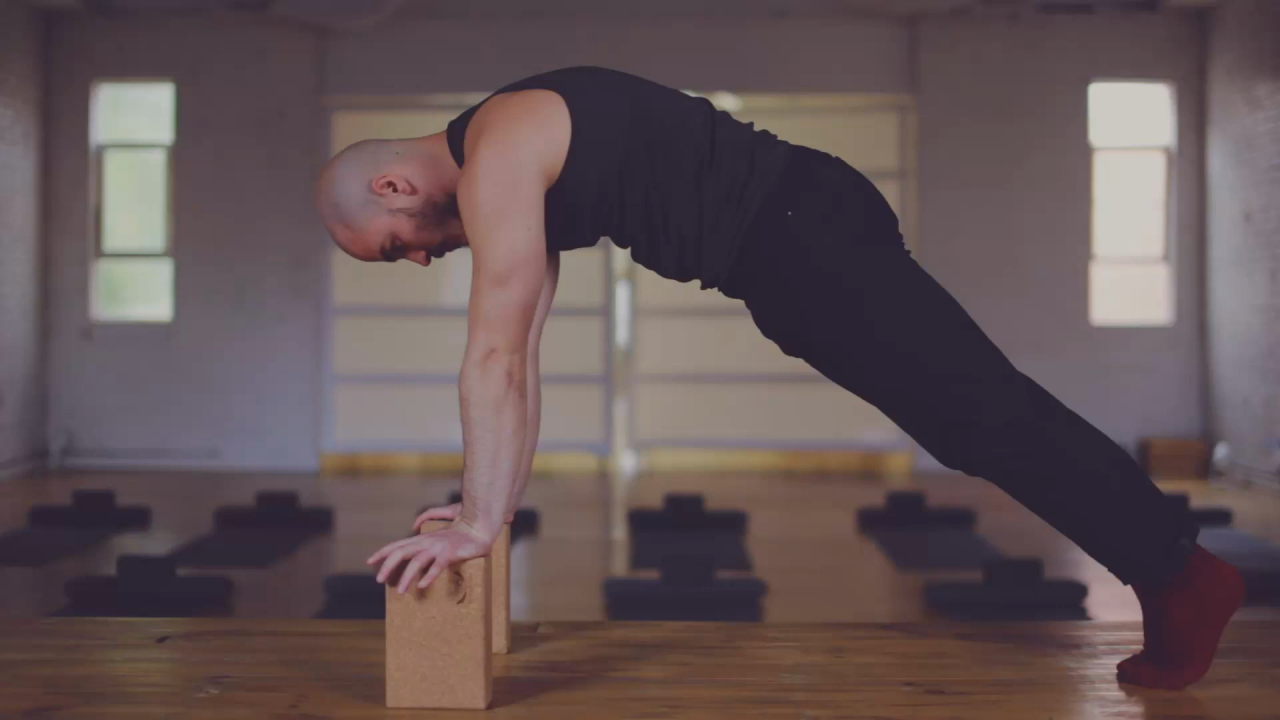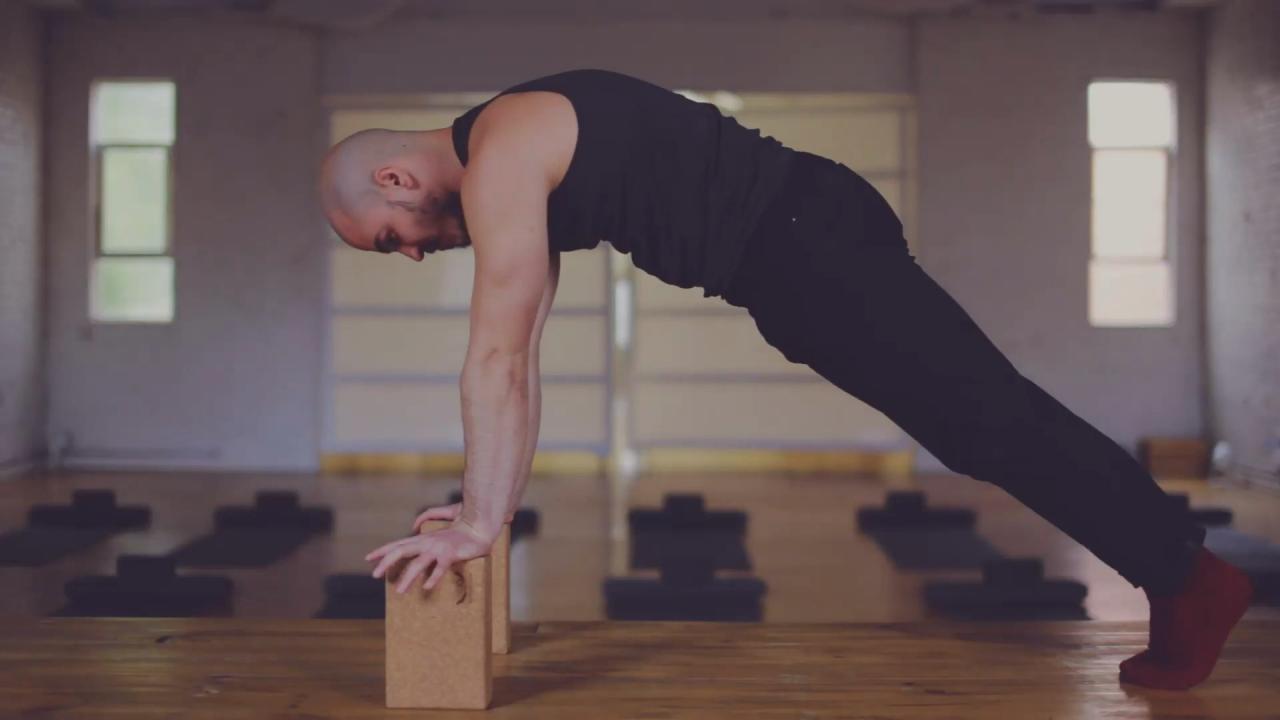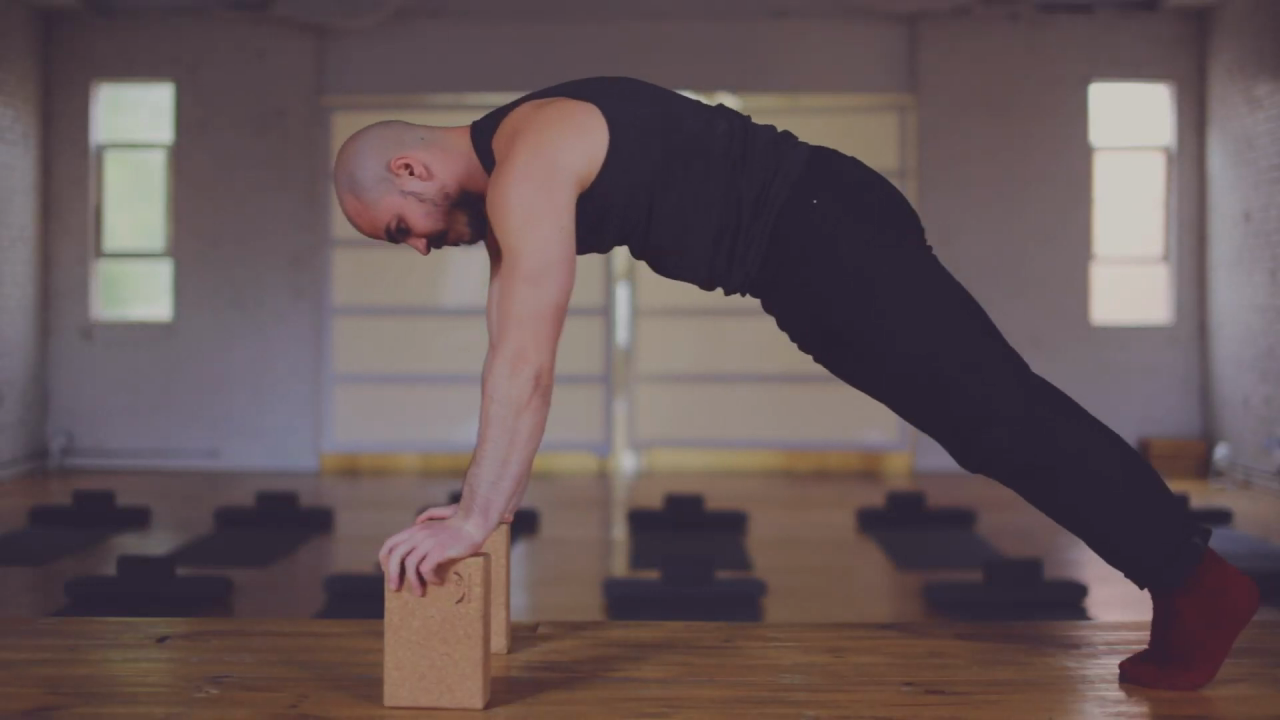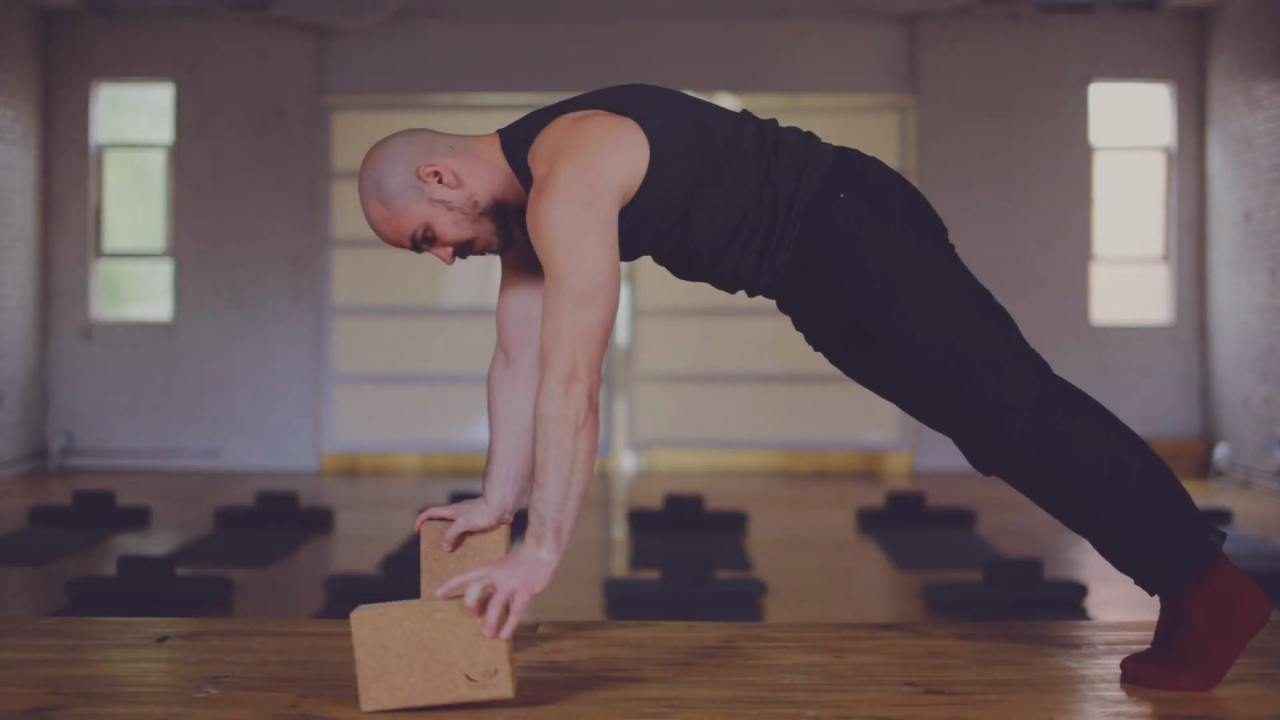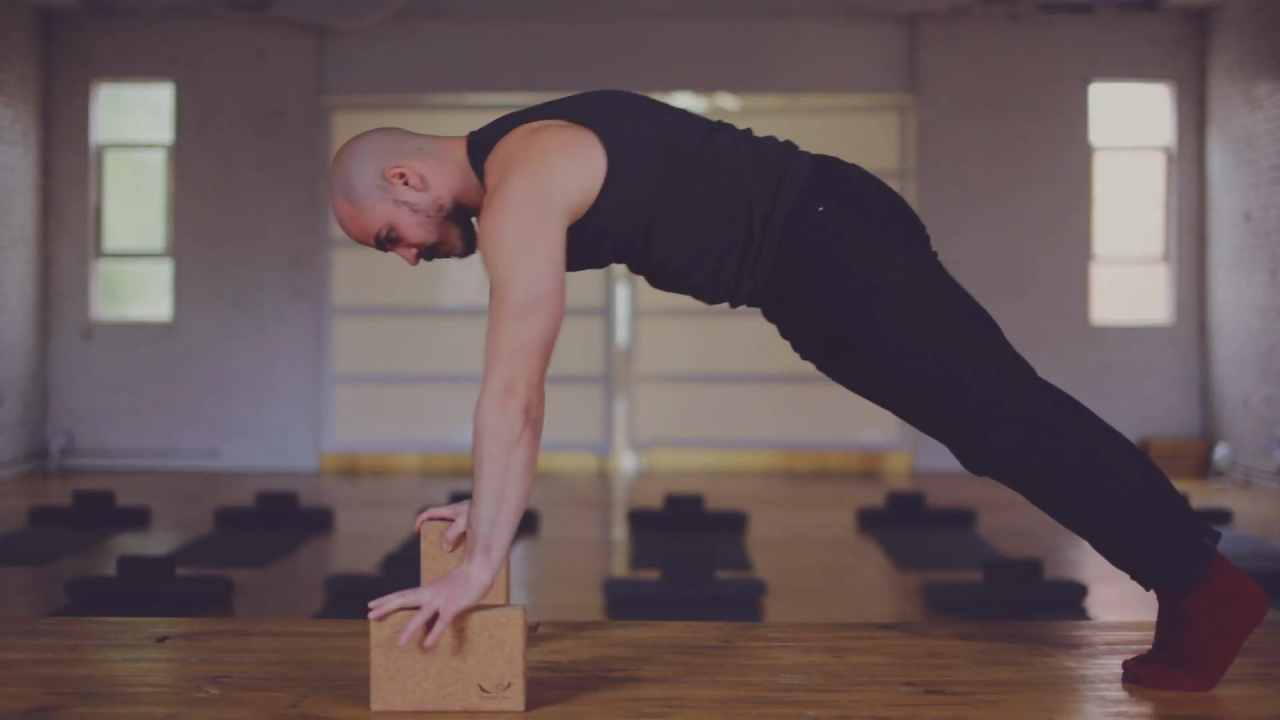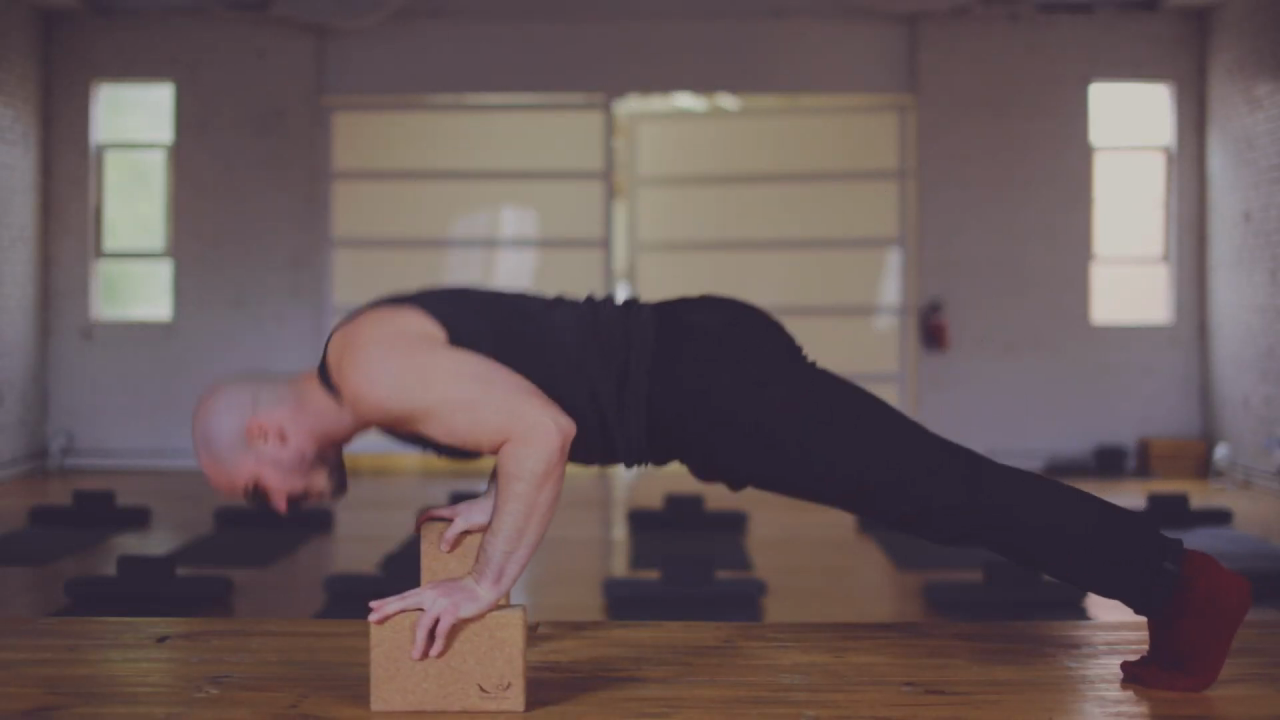
dt=0.5s
person 1, frame 1
left shoulder: (495, 160)
right shoulder: (512, 174)
left elbow: (493, 354)
right elbow: (518, 354)
left wrist: (476, 523)
right wrist: (491, 504)
left hip: (803, 232)
right hip: (790, 241)
left knee: (984, 412)
right knee: (973, 416)
left ankle: (1182, 575)
right ankle: (1167, 576)
person 1, frame 2
left shoulder: (500, 159)
right shoulder: (510, 174)
left elbow: (496, 355)
right elbow: (517, 354)
left wrist: (480, 523)
right wrist: (491, 502)
left hip: (806, 239)
right hip: (791, 248)
left knee: (990, 420)
right knee: (981, 421)
left ankle: (1190, 579)
right ankle: (1176, 578)
person 1, frame 3
left shoulder: (526, 163)
right shoulder: (503, 186)
left elbow: (529, 360)
right elbow: (509, 352)
left wrist: (470, 518)
right wrist: (484, 504)
left hip: (828, 230)
right hip: (803, 256)
left knee: (1001, 414)
right knee: (987, 420)
left ankle: (1198, 582)
right ankle: (1183, 583)
person 1, frame 4
left shoulder: (567, 182)
right shoulder: (519, 195)
left elbow: (570, 380)
right elbow: (519, 358)
left wrist: (541, 552)
right wrist: (497, 500)
left hip: (851, 230)
right hip: (818, 263)
left knee: (1019, 413)
right knee: (1003, 423)
right ankle: (1190, 586)
person 1, frame 5
left shoulder: (519, 191)
right shoulder: (510, 180)
left elbow: (511, 386)
right elbow: (521, 362)
left wrist: (483, 566)
right wrist: (492, 499)
left hip: (827, 238)
right hip: (810, 250)
left knee: (1010, 418)
right knee: (996, 423)
left ankle: (1206, 590)
right ankle: (1190, 604)
person 1, frame 6
left shoulder: (371, 370)
right shoulder: (380, 350)
left elbow: (545, 434)
left wrist: (484, 584)
right wrist: (504, 502)
left hip: (704, 386)
right hip: (695, 365)
left knee: (948, 495)
right knee: (940, 492)
left ankle: (1183, 587)
right ankle: (1164, 580)
